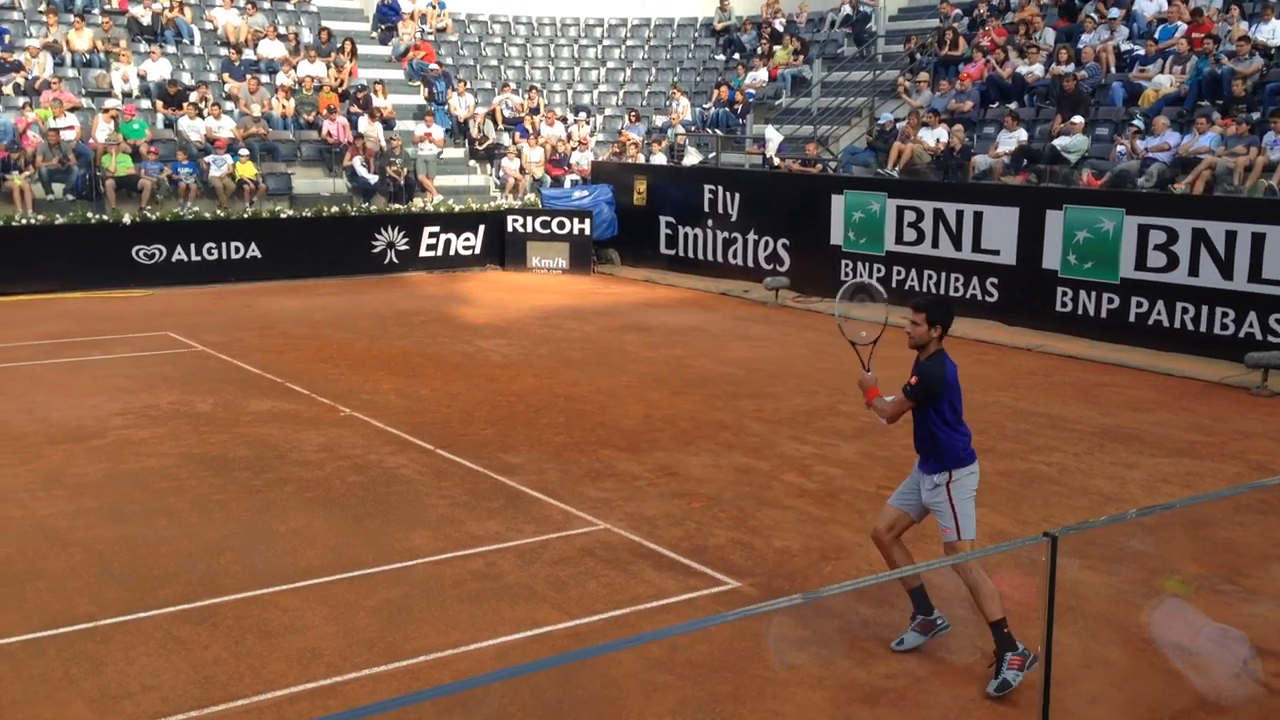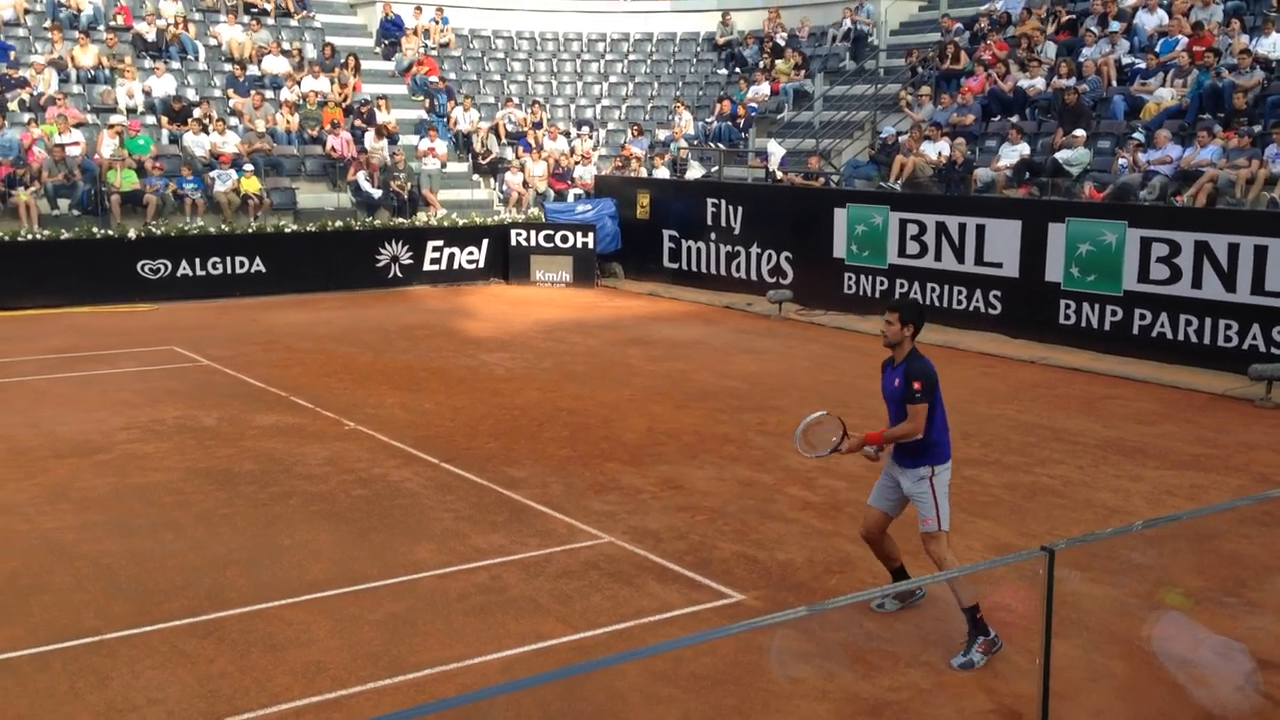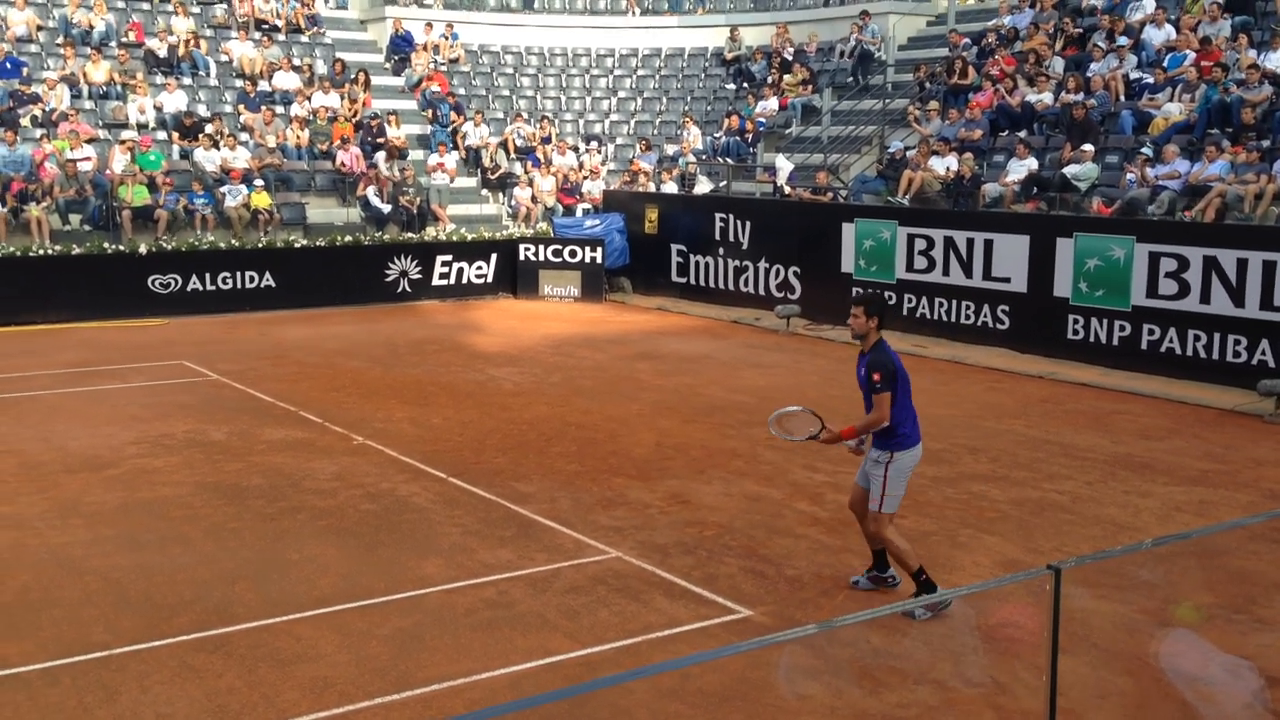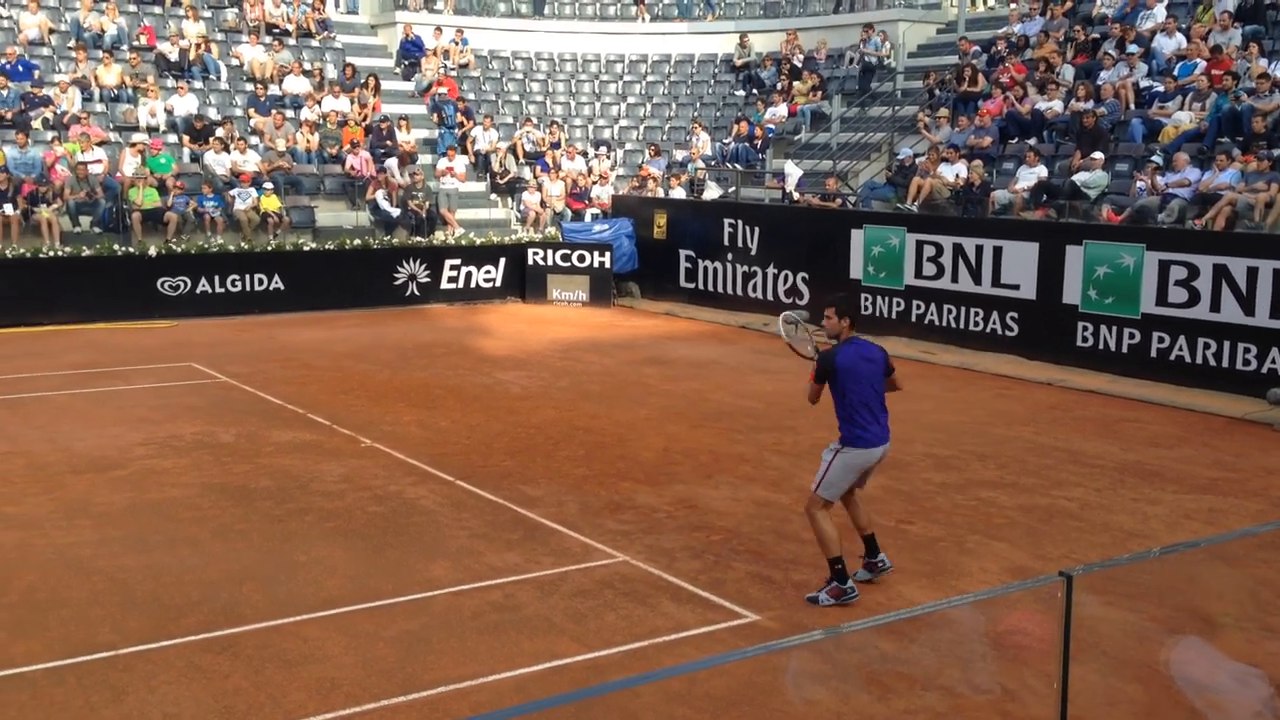
dt=0.3s
person 1, frame 1
left shoulder: (932, 369)
right shoulder: (929, 362)
left elbow: (888, 413)
right elbow: (903, 408)
left wrist: (870, 391)
right wrist: (884, 399)
left hip: (952, 474)
right hip: (927, 470)
left knee: (959, 561)
right knee: (882, 533)
left ankle: (1012, 651)
right ankle: (926, 617)
person 1, frame 2
left shoulder: (919, 370)
right shoulder: (889, 366)
left elbow: (915, 428)
left wrist: (868, 439)
right wrist: (879, 442)
left hip: (928, 469)
right hip: (899, 465)
left knee: (937, 549)
right knee: (870, 531)
left ankle: (982, 634)
right ankle: (906, 589)
person 1, frame 3
left shoulder: (878, 361)
right shoulder: (869, 354)
left elbow: (880, 418)
left wrist: (841, 435)
right wrist: (860, 437)
left hip: (897, 450)
right hip: (886, 446)
left knee: (879, 526)
right knee: (858, 505)
left ankle: (930, 591)
right ankle: (881, 572)
person 1, frame 4
left shoulder: (830, 358)
right shoulder: (877, 352)
left elbow: (813, 398)
right elbow: (895, 385)
left wrist: (815, 376)
left hip: (856, 447)
right hip: (880, 442)
left knee: (815, 508)
right knee: (847, 493)
left ankle: (841, 583)
right ankle: (874, 558)
